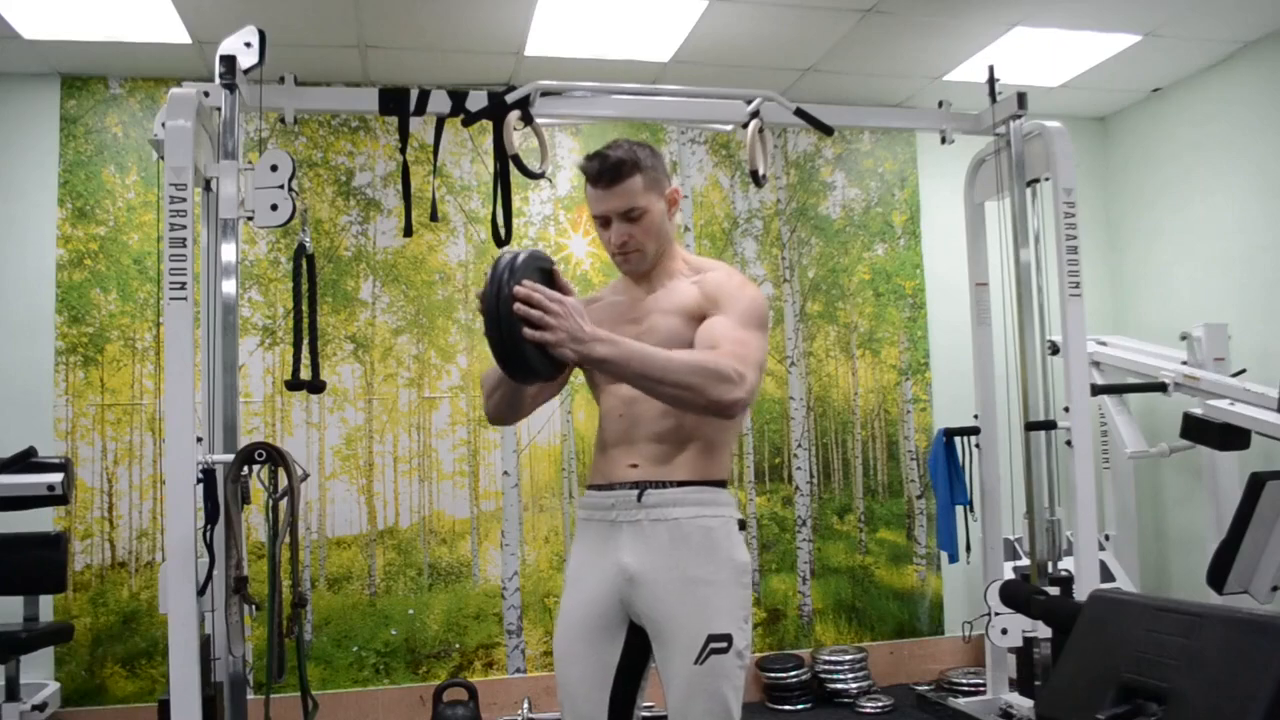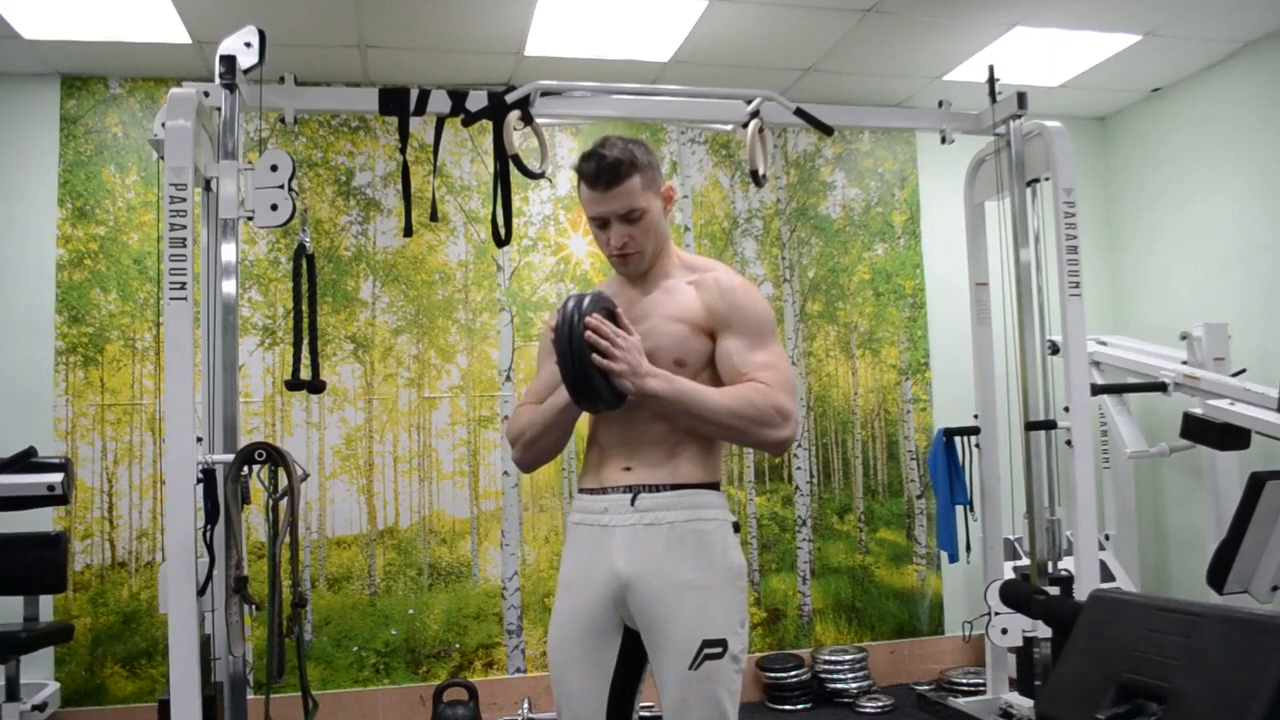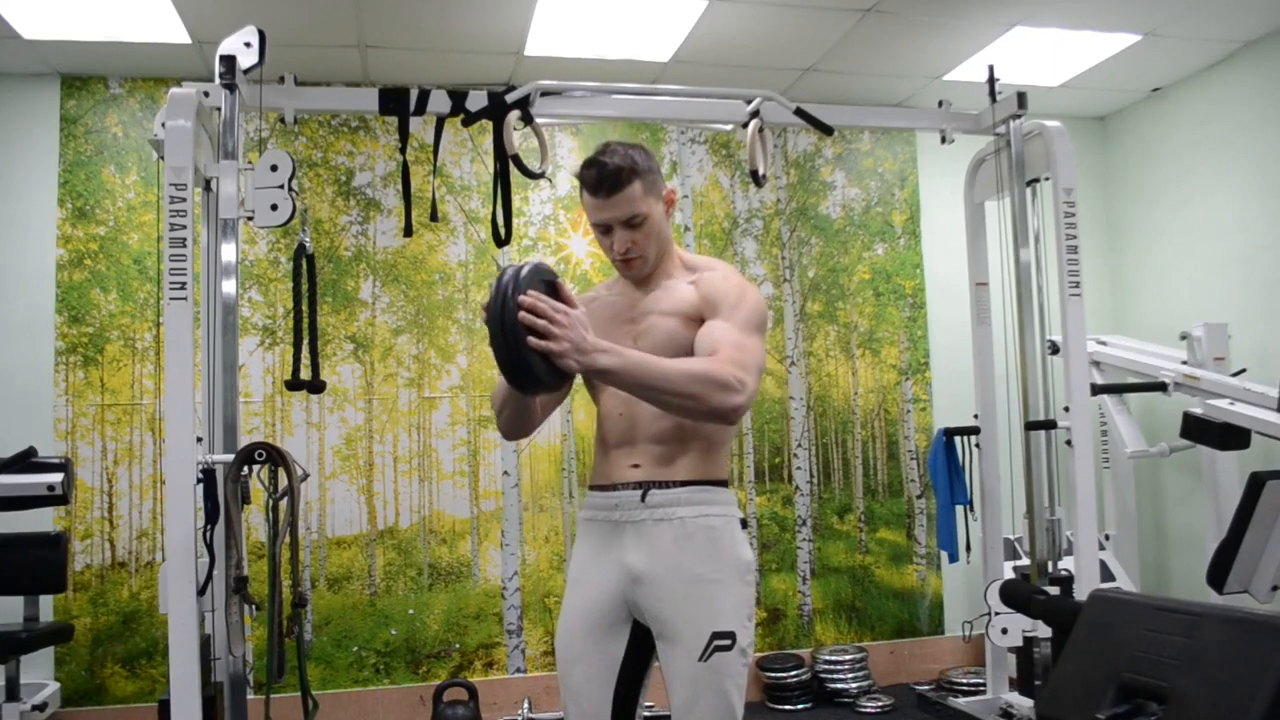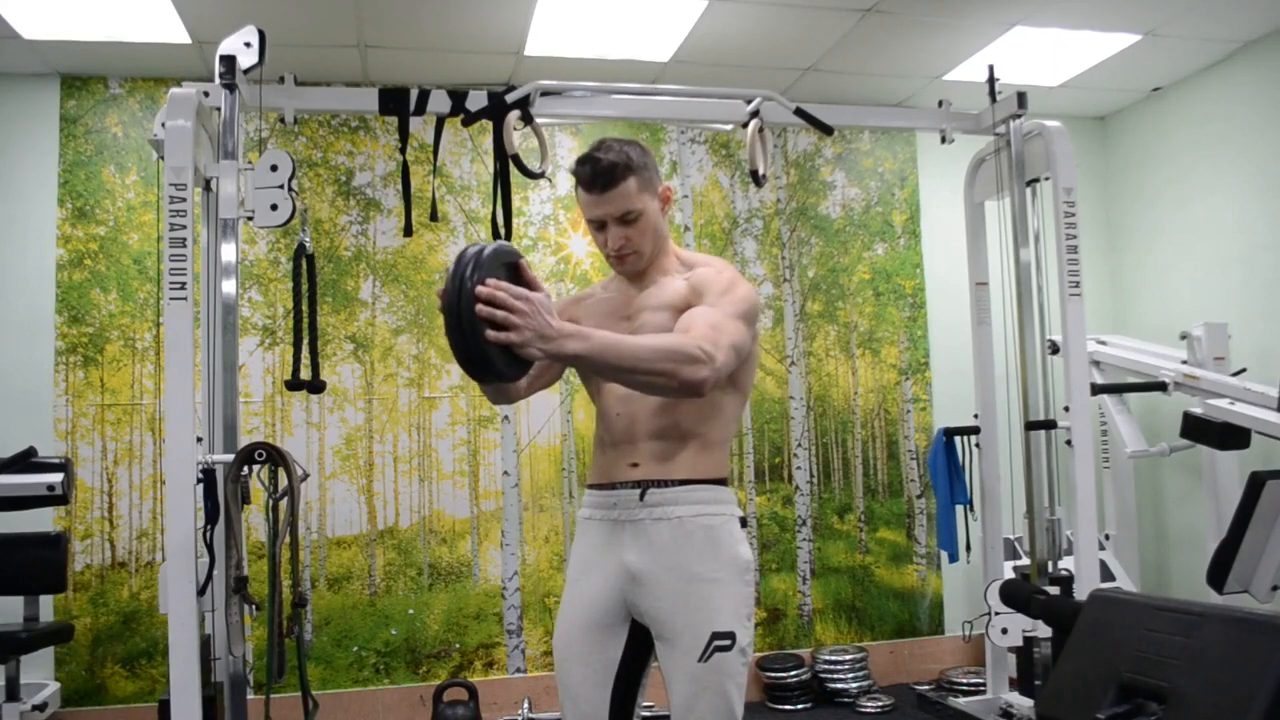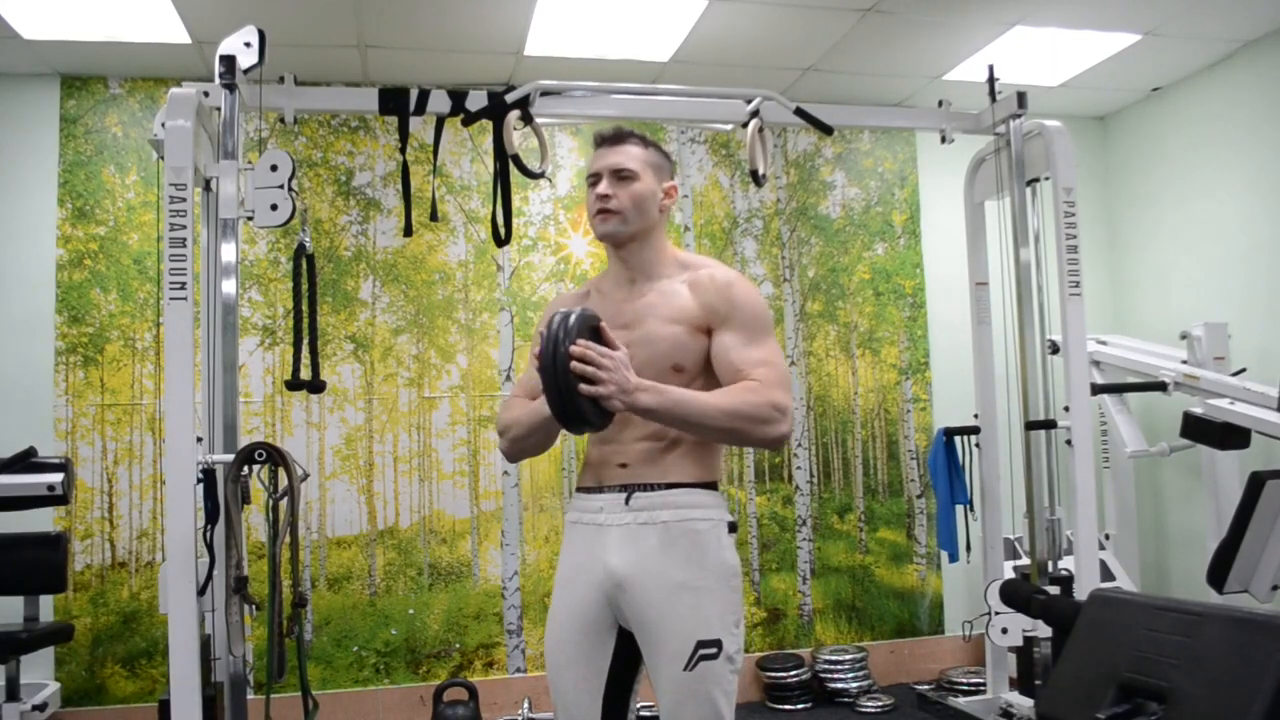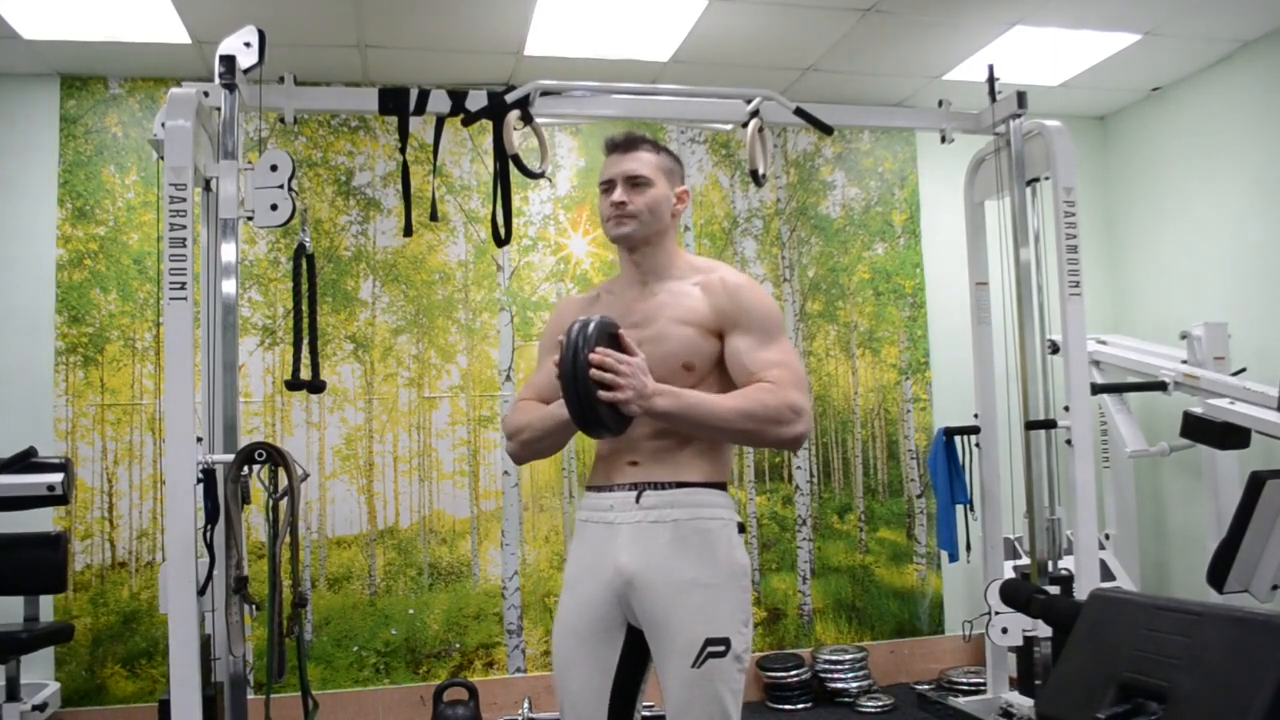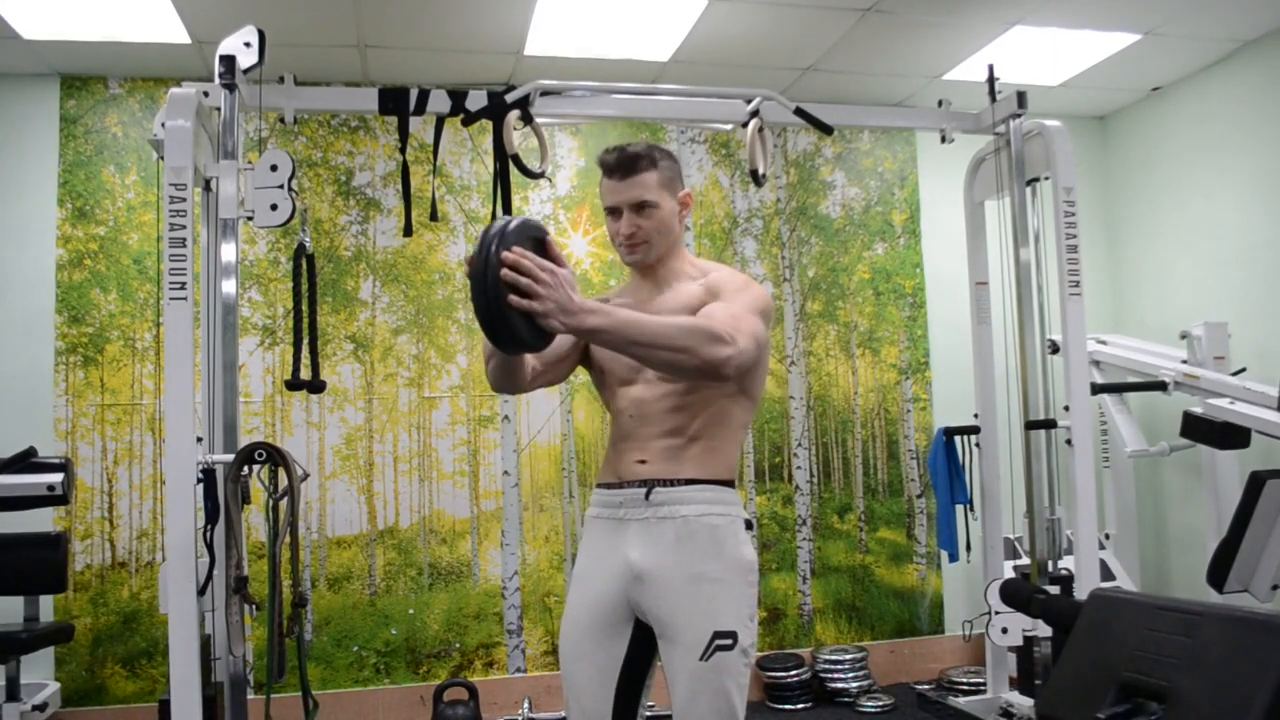
dt=0.7s
person 1, frame 1
left shoulder: (725, 291)
right shoulder: (586, 310)
left elbow: (729, 388)
right elbow: (502, 408)
left wrist: (593, 344)
right wrist: (520, 343)
left hip: (690, 531)
right hip: (598, 533)
person 1, frame 2
left shoulder: (721, 293)
right shoulder: (580, 317)
left elbow: (777, 421)
right elbow: (524, 449)
left wrist: (647, 378)
left hip: (686, 533)
right hip: (590, 536)
person 1, frame 3
left shoulder: (723, 290)
right shoulder: (583, 310)
left elbow: (728, 392)
right elbow: (517, 421)
left wrist: (594, 354)
left hip: (693, 528)
right hip: (601, 532)
person 1, frame 4
left shoulder: (720, 285)
right shoulder: (581, 307)
left elbow: (695, 368)
right elbow: (509, 385)
left wrist: (559, 338)
right wrist: (490, 337)
left hip: (692, 529)
right hip: (600, 530)
person 1, frame 5
left shoulder: (717, 290)
right shoulder: (569, 310)
left elbow: (773, 415)
right elbow: (511, 436)
left wrist: (638, 393)
left hip: (681, 531)
right hip: (588, 534)
person 1, frame 6
left shoulder: (728, 293)
right shoulder: (576, 313)
left elbow: (790, 416)
right elbow: (519, 437)
left wrist: (655, 397)
left hip: (692, 530)
right hip: (597, 533)
person 1, frame 7
left shoulder: (734, 291)
right shoulder: (599, 310)
left elbow: (719, 353)
right elbow: (512, 378)
left wrist: (581, 315)
right wrist: (509, 317)
left hip: (698, 527)
right hip: (607, 529)
